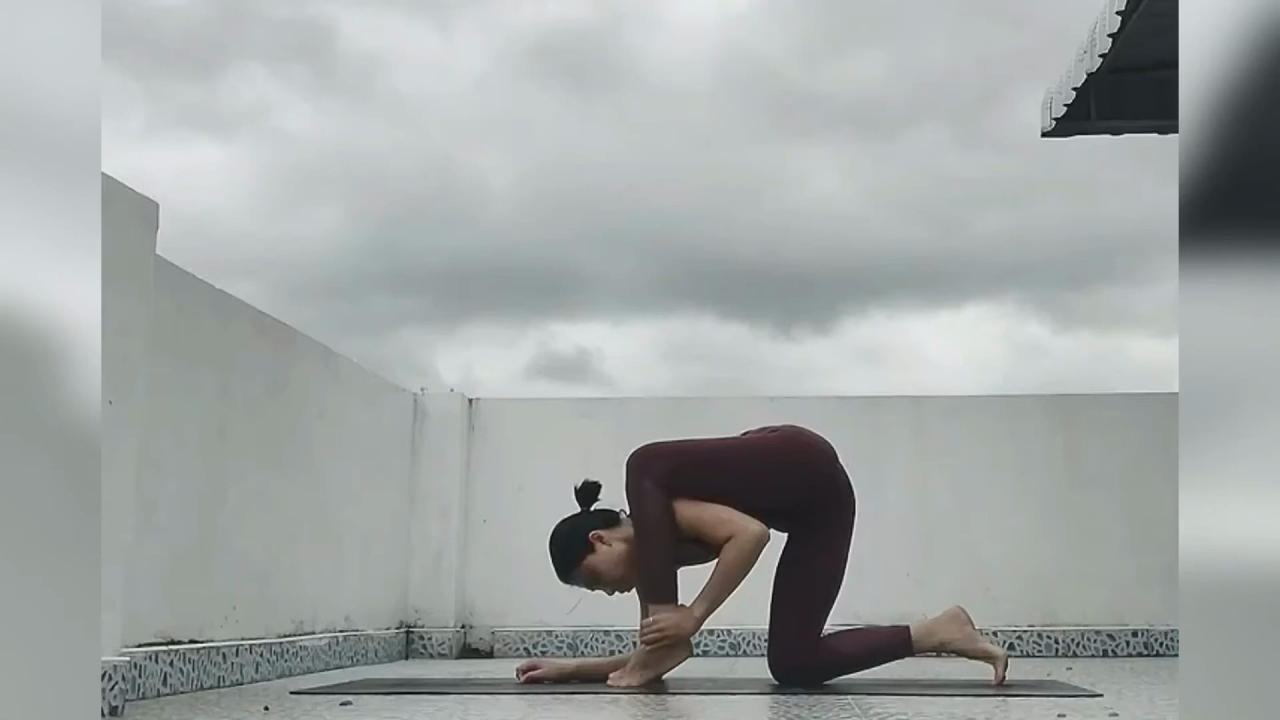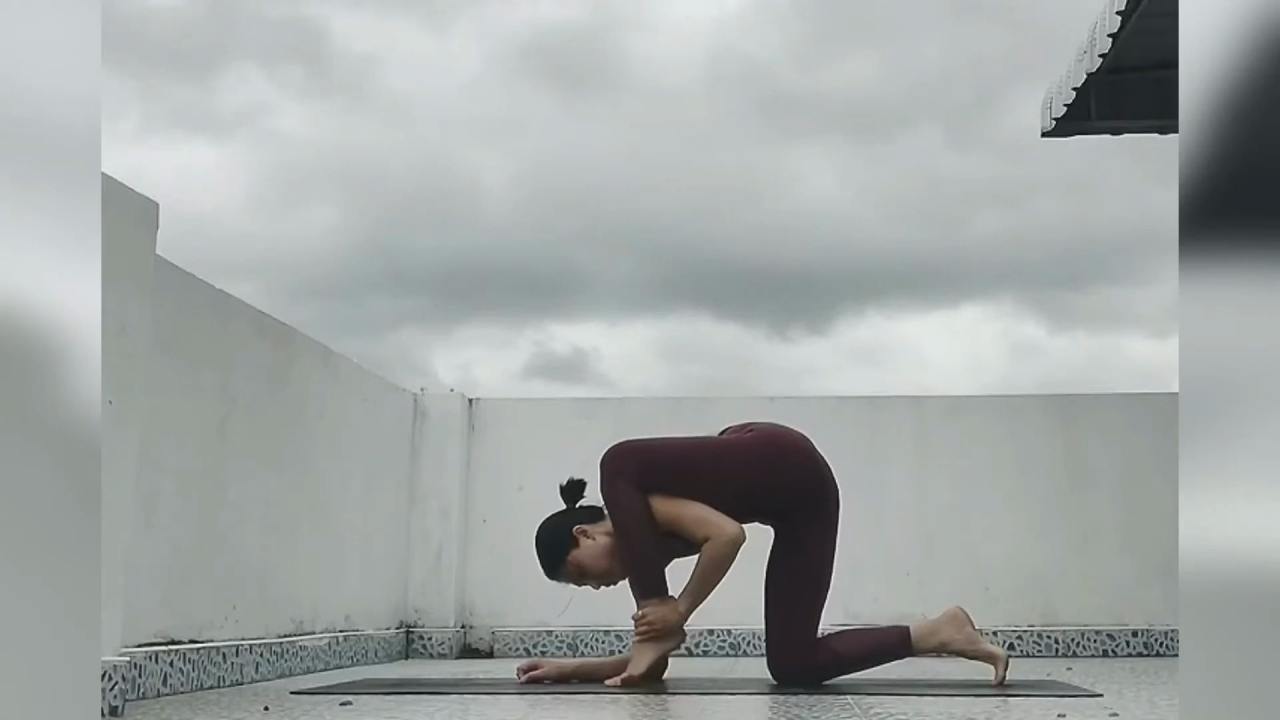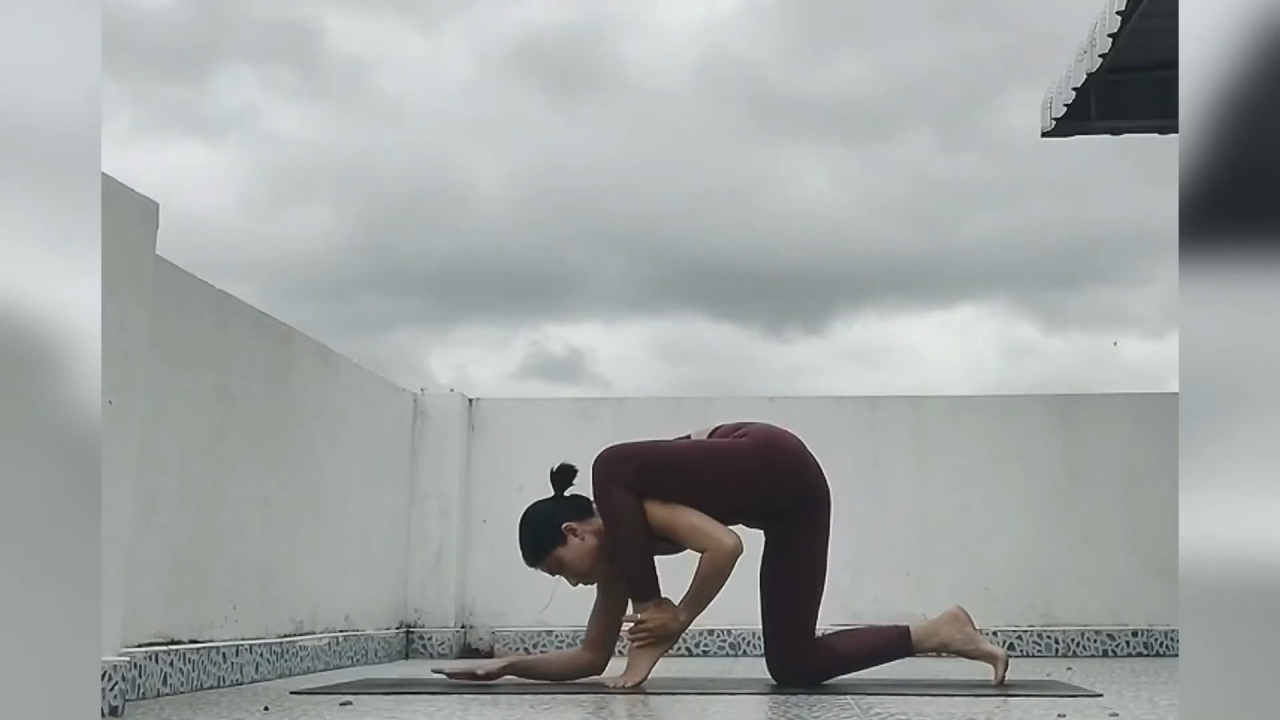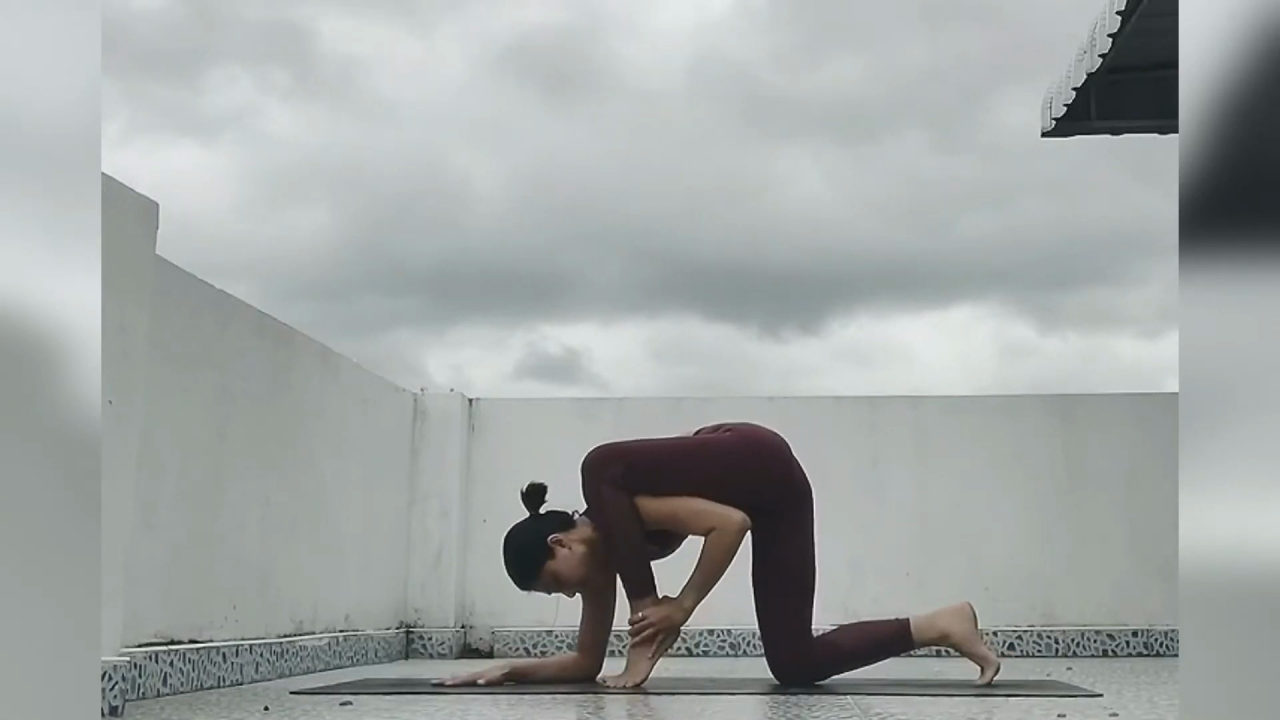
dt=1s
person 1, frame 1
left shoulder: (650, 477)
right shoulder: (654, 552)
left elbow: (751, 534)
right elbow: (648, 667)
left wrist: (691, 617)
right wrist: (569, 668)
left hip: (811, 470)
right hip: (818, 505)
left knee: (645, 465)
right knee: (794, 664)
right ankle: (941, 632)
person 1, frame 2
left shoulder: (630, 489)
right shoulder: (643, 546)
left elbow: (728, 534)
right elbow: (651, 666)
left wrist: (677, 612)
right wrist: (568, 669)
left hip: (791, 465)
right hip: (803, 499)
left knee: (618, 462)
right knee: (793, 665)
right ankle: (941, 633)
person 1, frame 3
left shoulder: (625, 502)
right shoulder: (616, 549)
left elbow: (725, 546)
right elbow: (591, 657)
left wrist: (678, 619)
right wrist: (508, 664)
left hip: (781, 466)
right hip: (793, 498)
left knee: (611, 467)
right knee: (795, 665)
left ankle: (649, 631)
right ankle: (939, 633)
person 1, frame 4
left shoulder: (607, 490)
right shoulder: (599, 555)
left elbow: (732, 524)
right elbow: (585, 662)
left wrist: (682, 606)
right wrist: (510, 670)
left hip: (765, 467)
right hip: (763, 496)
right knee: (796, 666)
right ankle: (940, 625)
